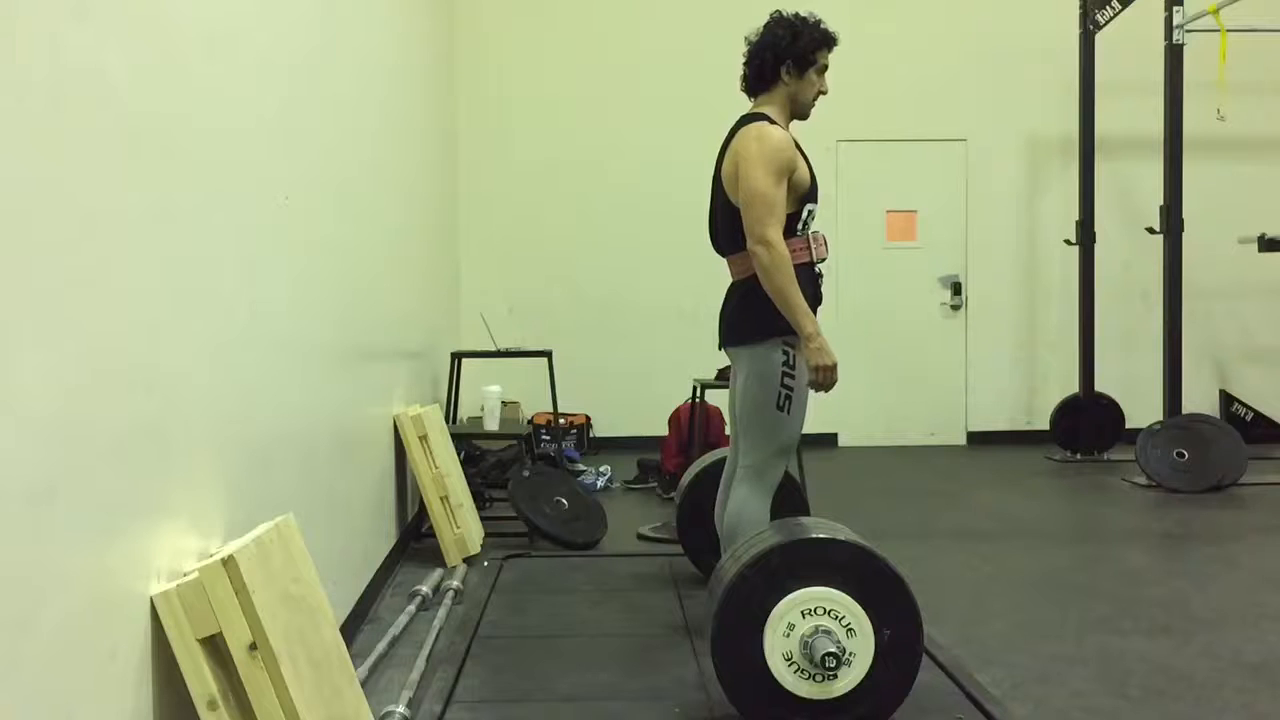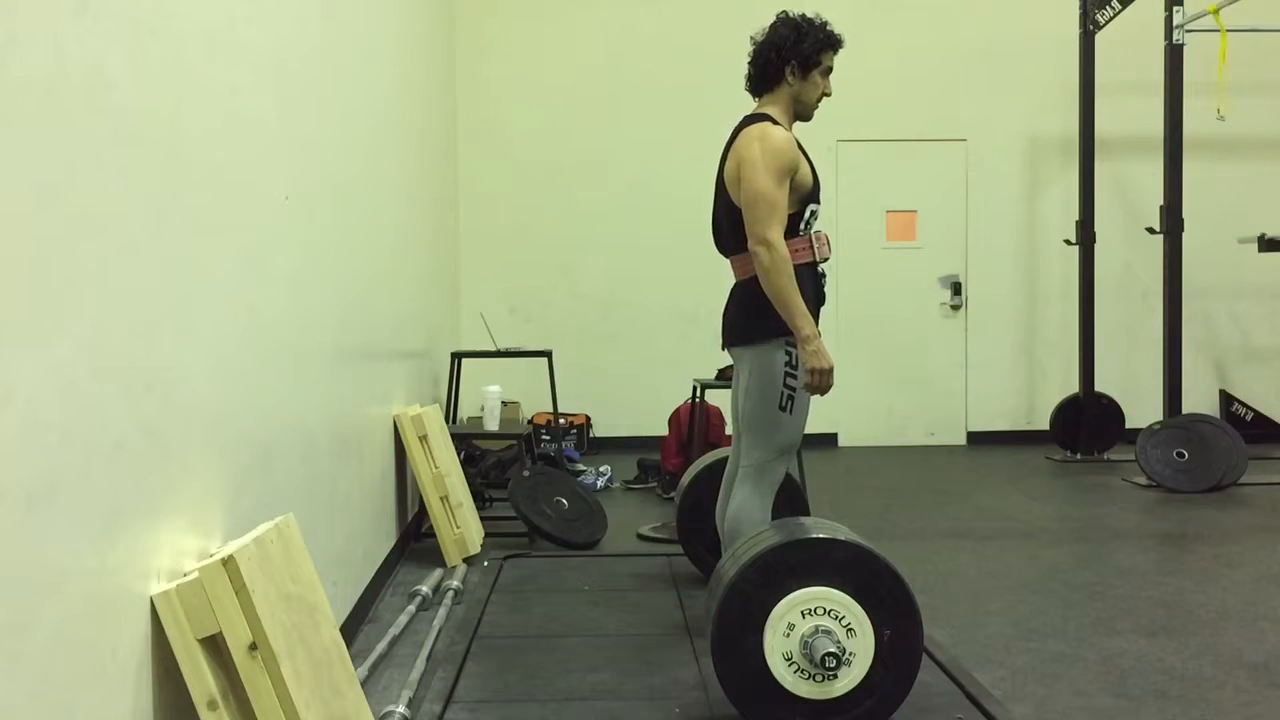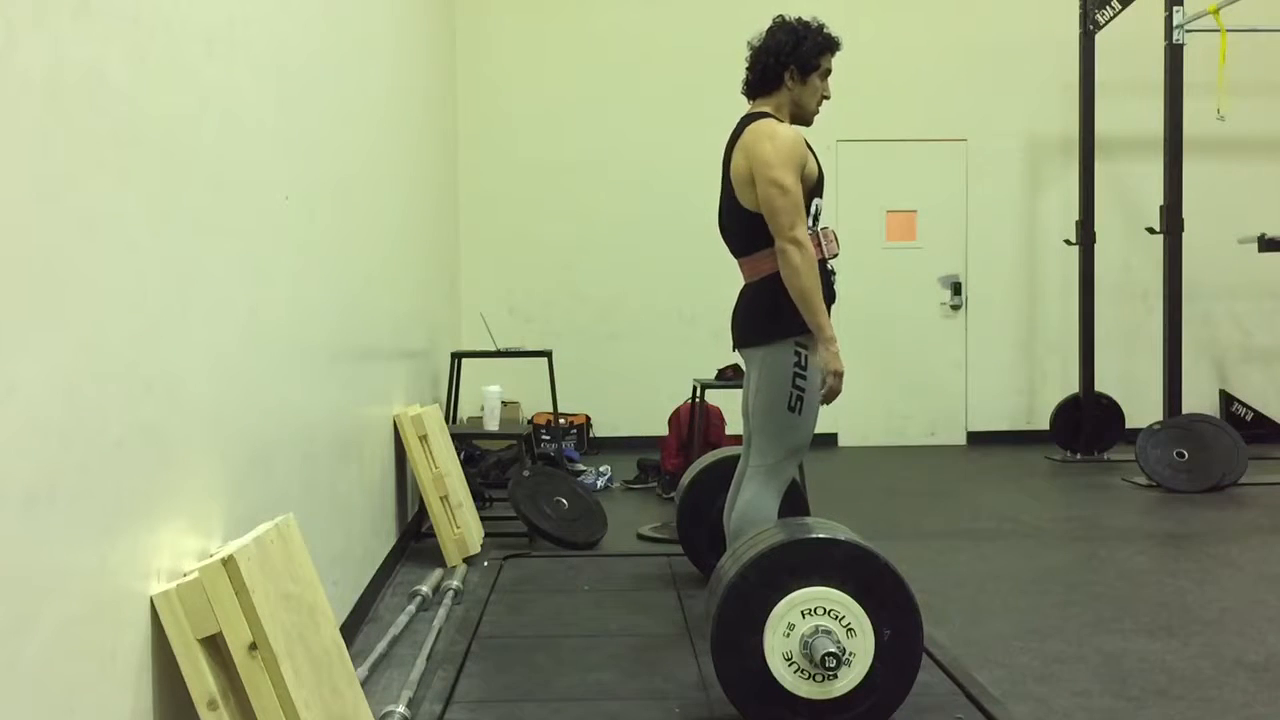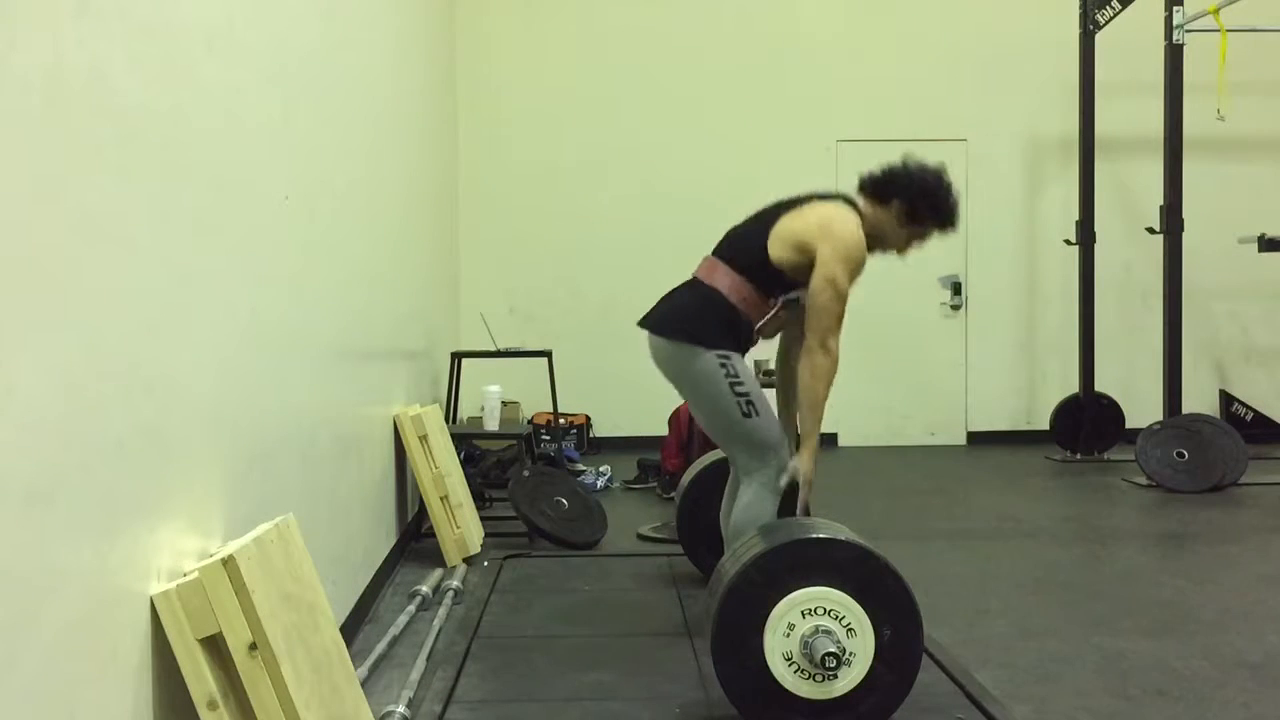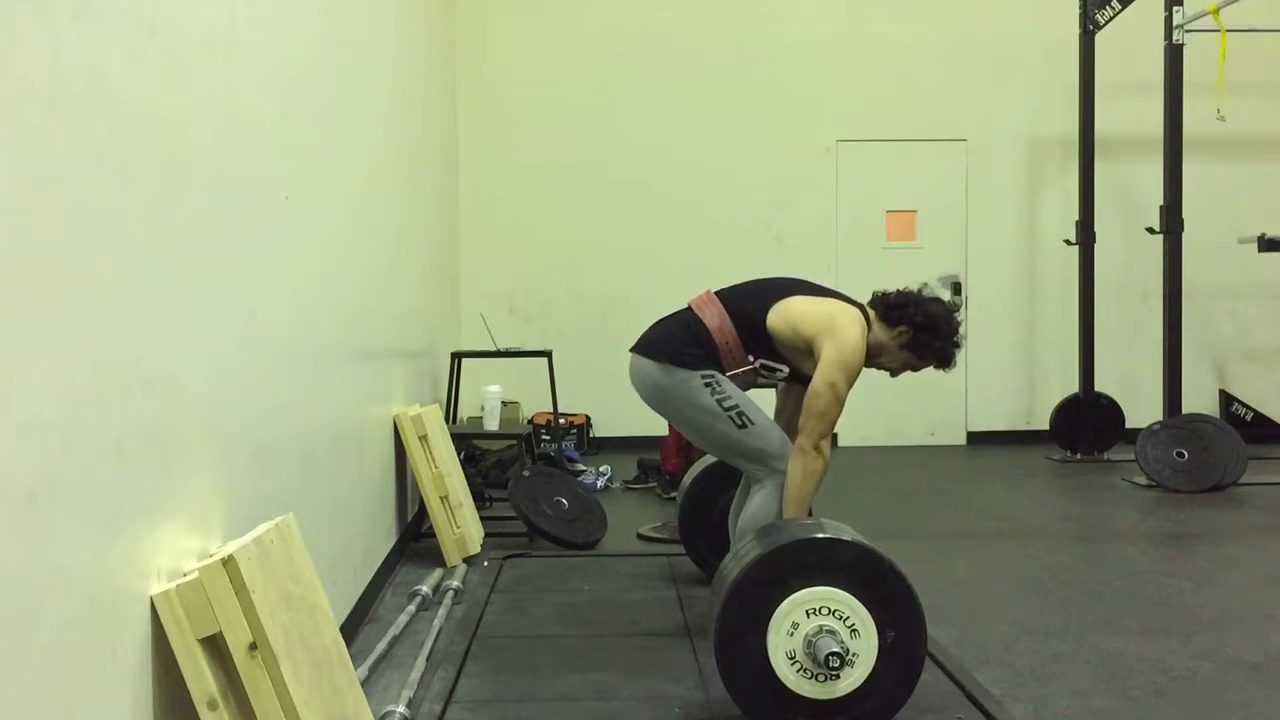
dt=0.7s
person 1, frame 1
left shoulder: (753, 136)
right shoulder: (767, 140)
right elbow: (765, 246)
right wrist: (812, 335)
left hip: (758, 319)
right hip: (772, 323)
left knee: (745, 469)
right knee: (762, 472)
person 1, frame 2
left shoulder: (757, 137)
right shoulder: (770, 141)
right elbow: (766, 248)
right wrist: (808, 338)
left hip: (761, 320)
right hip: (774, 324)
left knee: (747, 470)
right knee: (763, 472)
person 1, frame 3
left shoulder: (752, 136)
right shoulder: (776, 139)
right elbow: (793, 246)
right wrist: (827, 340)
left hip: (767, 318)
right hip: (786, 323)
left knee: (758, 468)
right knee: (772, 472)
person 1, frame 4
left shoulder: (830, 221)
right shoulder: (845, 234)
left elbow: (794, 338)
right elbow: (820, 348)
left wrist: (790, 434)
right wrist: (808, 448)
left hip: (683, 331)
right hip: (695, 338)
left knee: (756, 462)
right knee: (766, 468)
person 1, frame 5
left shoulder: (834, 322)
right shoulder: (847, 340)
left elbow: (791, 433)
right elbow: (812, 446)
left hip: (664, 358)
right hip: (675, 364)
left knee: (768, 464)
right knee: (775, 467)
